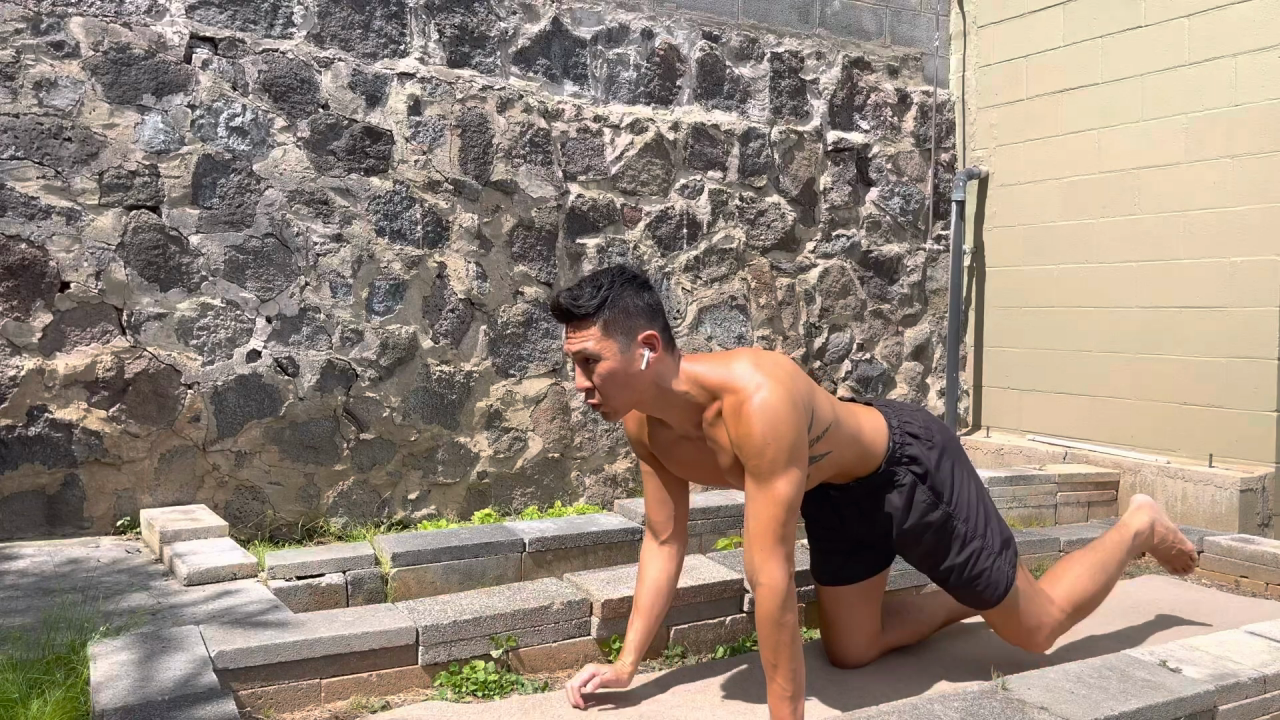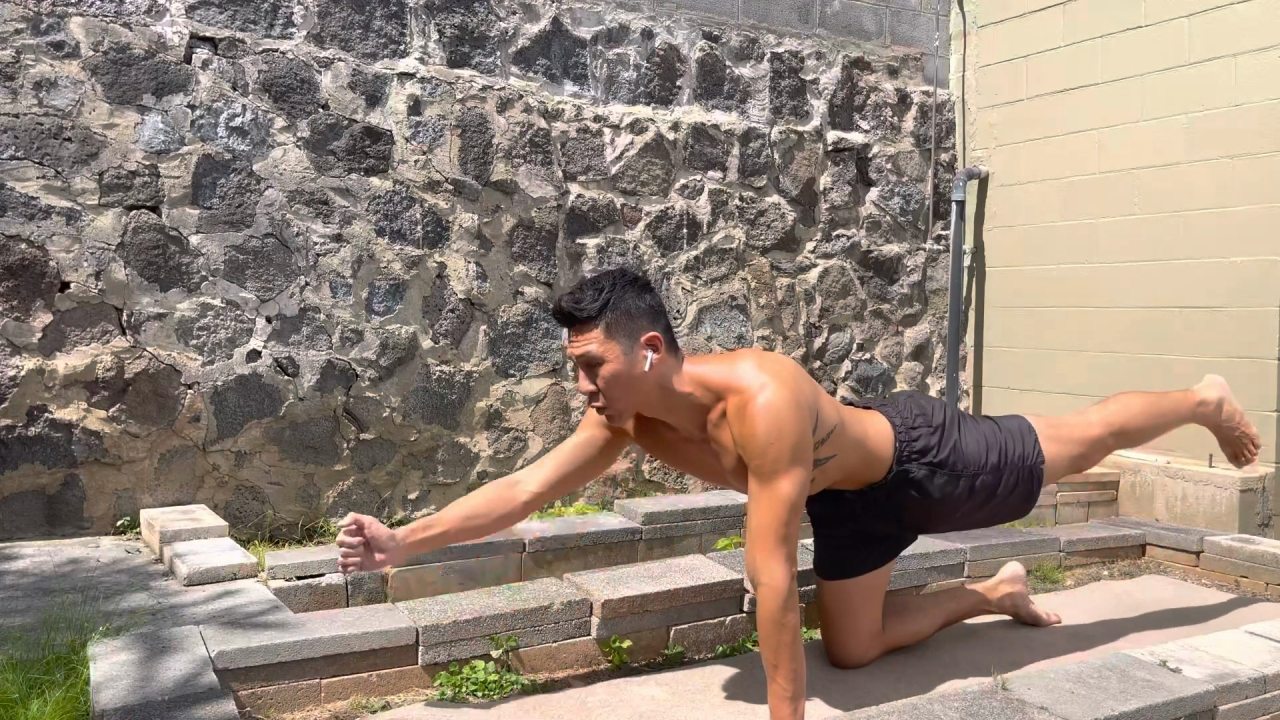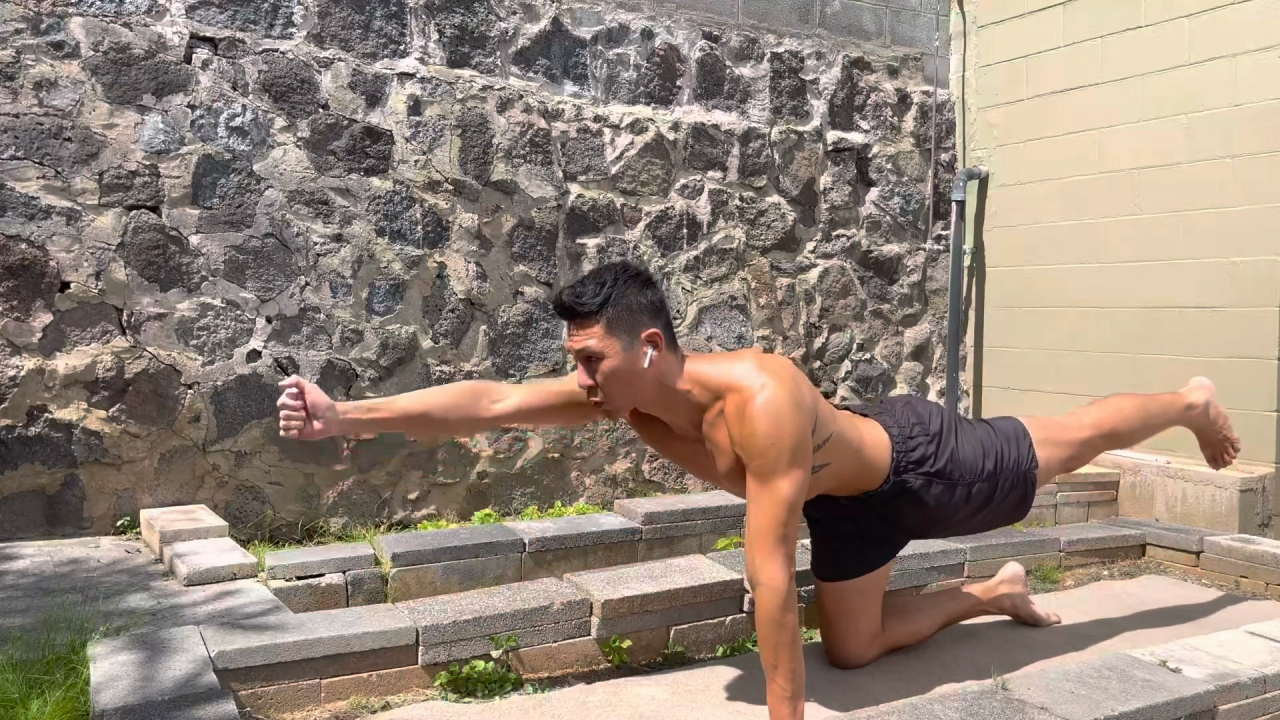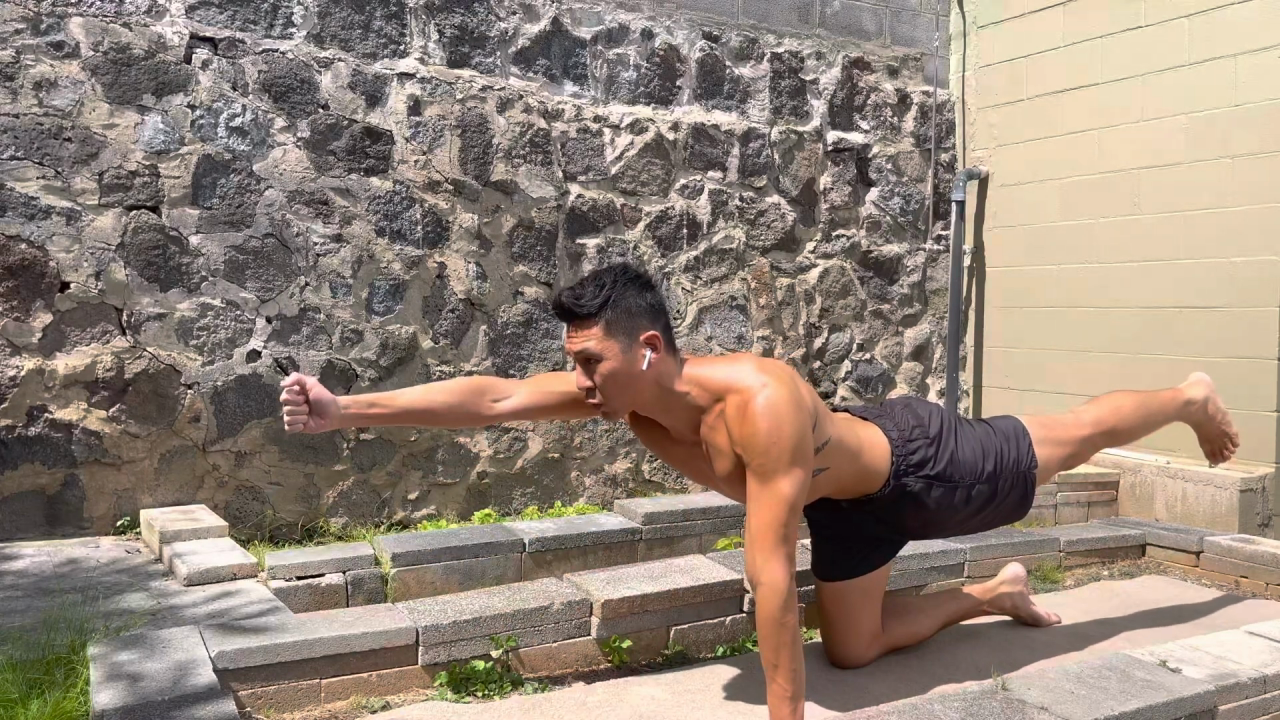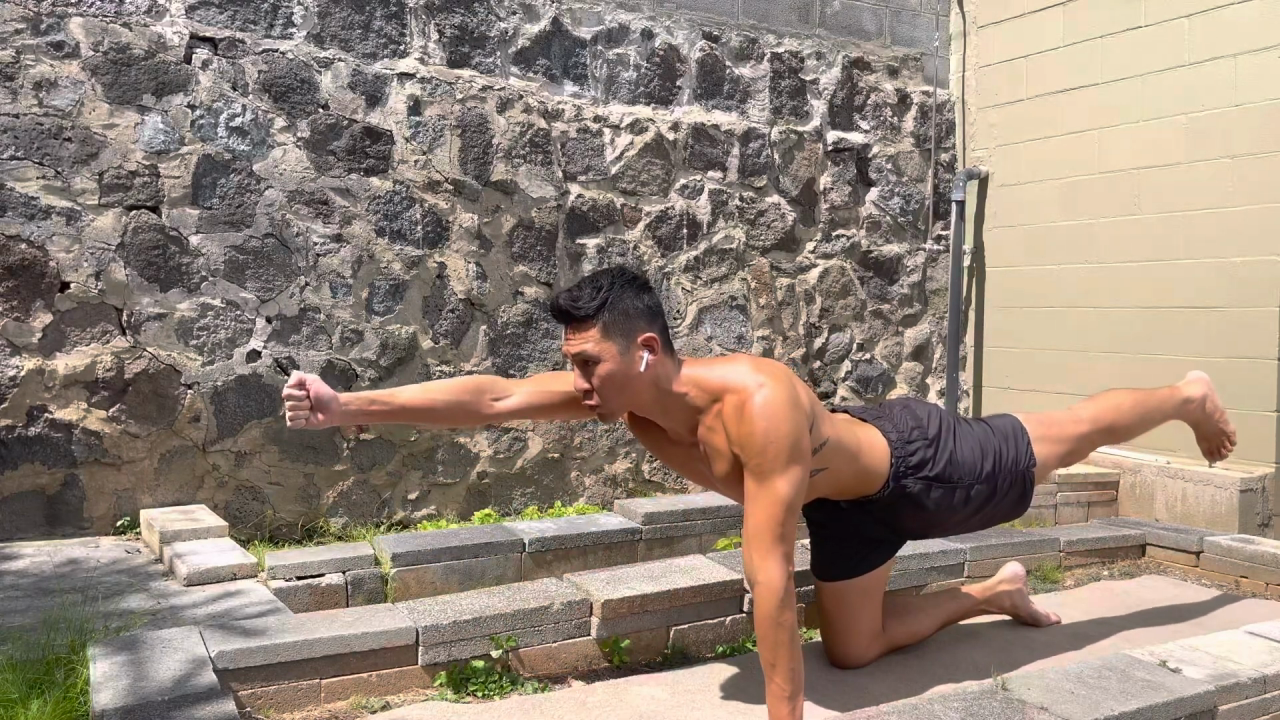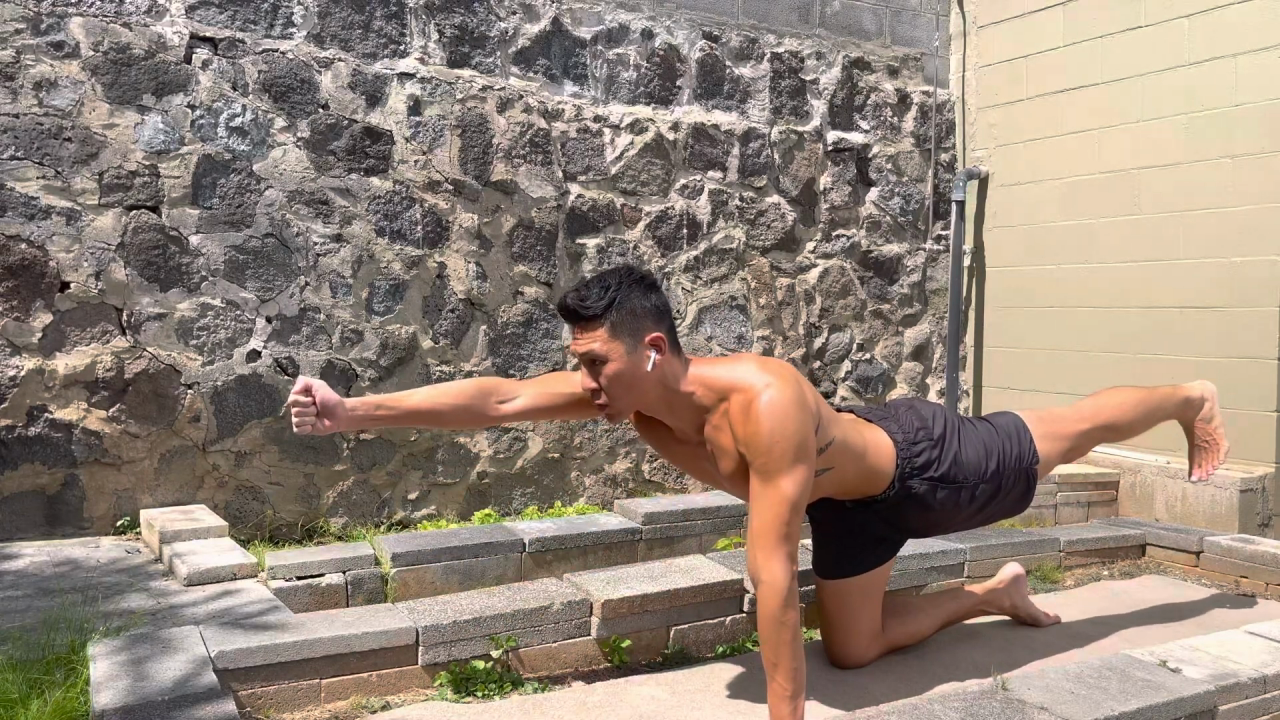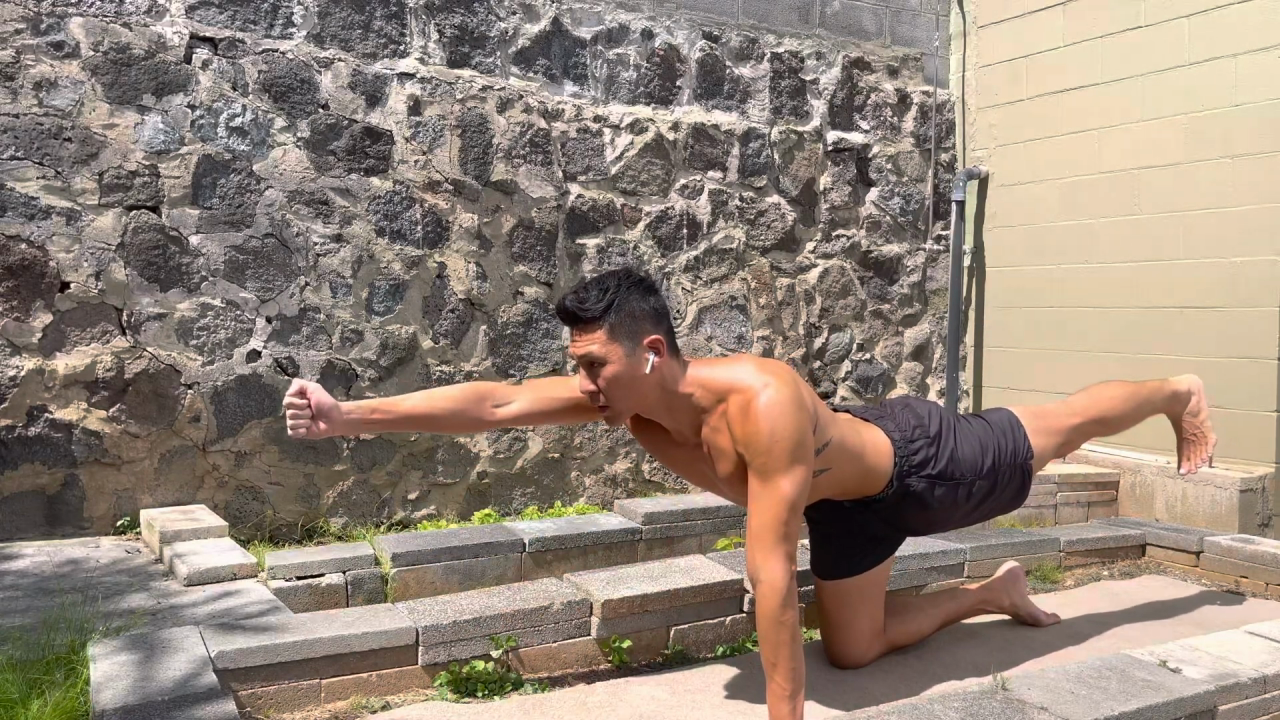
dt=0.7s
person 1, frame 1
left shoulder: (759, 400)
right shoulder: (643, 423)
left elbow: (769, 576)
right elbow: (663, 540)
right wrist: (627, 662)
left hip: (909, 465)
right hip: (837, 491)
left knee: (1035, 629)
right knee: (850, 652)
left ankle: (1137, 528)
right ankle: (984, 591)
person 1, frame 2
left shoulder: (761, 401)
right shoulder: (630, 415)
left elbow: (770, 575)
right elbow: (525, 487)
right wrist: (401, 540)
left hip: (921, 458)
right hip: (850, 490)
left knee: (1078, 441)
left ankle: (1203, 401)
right ankle: (995, 593)
person 1, frame 3
left shoulder: (760, 399)
right shoulder: (618, 391)
left elbow: (769, 571)
right elbow: (488, 400)
right wrist: (345, 415)
left hip: (915, 463)
right hip: (847, 491)
left knee: (1064, 446)
left ankle: (1189, 403)
right ankle: (994, 595)
person 1, frame 4
left shoulder: (760, 401)
right shoulder: (620, 391)
left elbow: (770, 572)
right elbow: (495, 397)
right wrist: (347, 410)
left hip: (914, 464)
right hip: (847, 490)
left knee: (1063, 441)
left ankle: (1188, 399)
right ankle: (996, 594)
person 1, frame 5
left shoulder: (757, 401)
right shoulder: (620, 392)
left elbow: (768, 571)
right elbow: (489, 397)
right wrist: (346, 406)
left hip: (913, 465)
right hip: (845, 491)
left knee: (1062, 439)
left ankle: (1188, 396)
right ankle: (995, 592)
person 1, frame 6
left shoulder: (764, 401)
right shoulder: (626, 392)
left elbow: (771, 572)
right elbow: (497, 398)
right wrist: (352, 411)
left hip: (917, 464)
right hip: (849, 490)
left knee: (1064, 436)
left ankle: (1187, 400)
right ankle: (994, 593)
person 1, frame 7
left shoulder: (762, 403)
right shoulder: (619, 394)
left elbow: (771, 574)
right elbow: (495, 402)
right wrist: (347, 415)
left hip: (915, 462)
right hip: (848, 490)
left knee: (1060, 430)
left ankle: (1175, 392)
right ankle: (993, 591)
